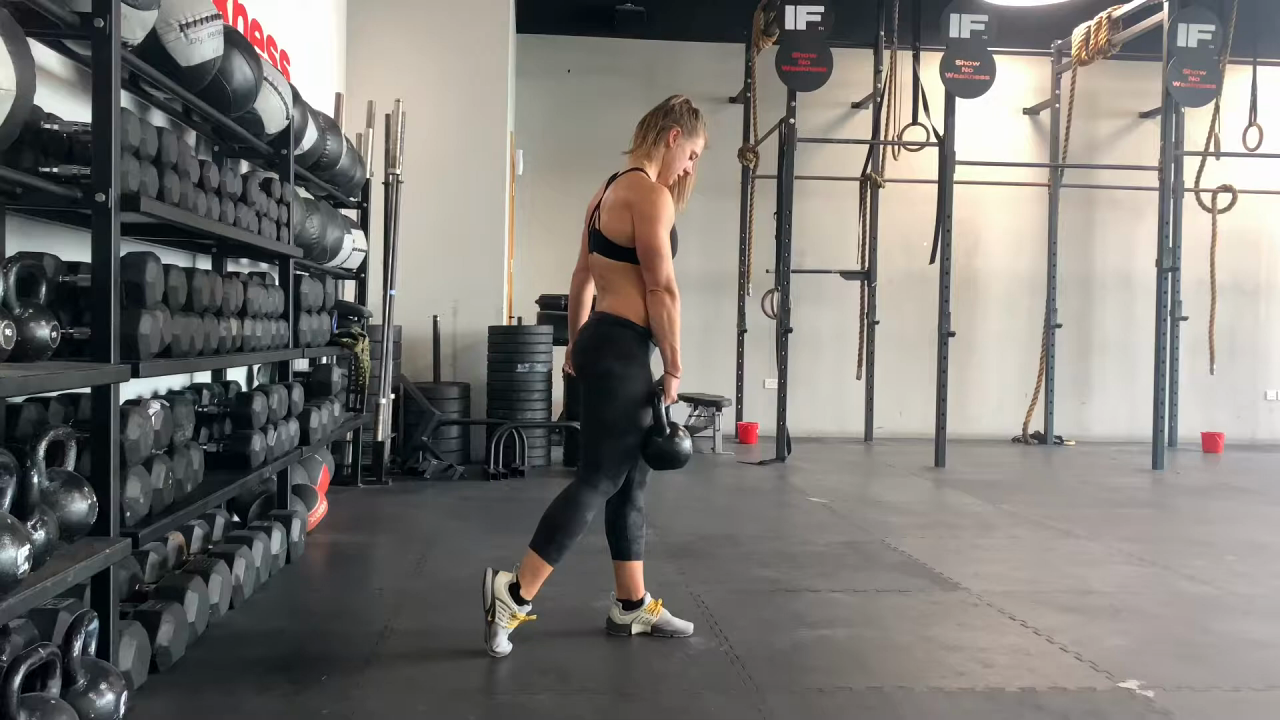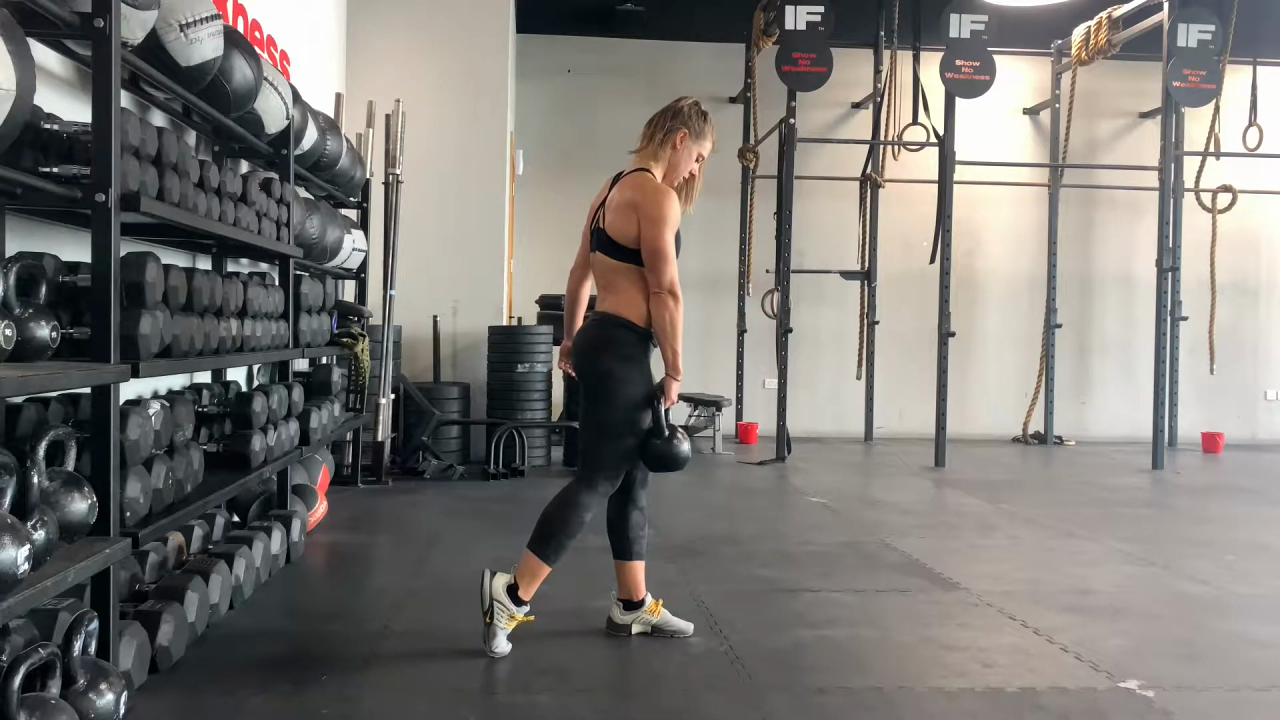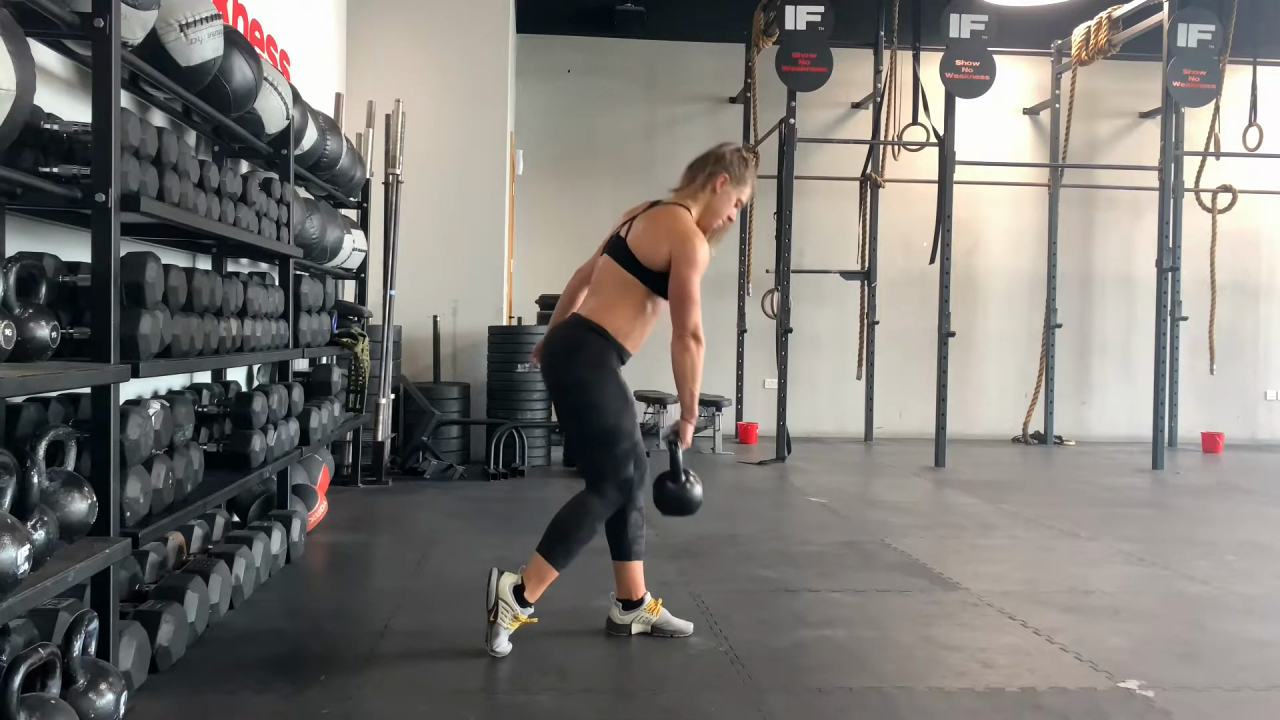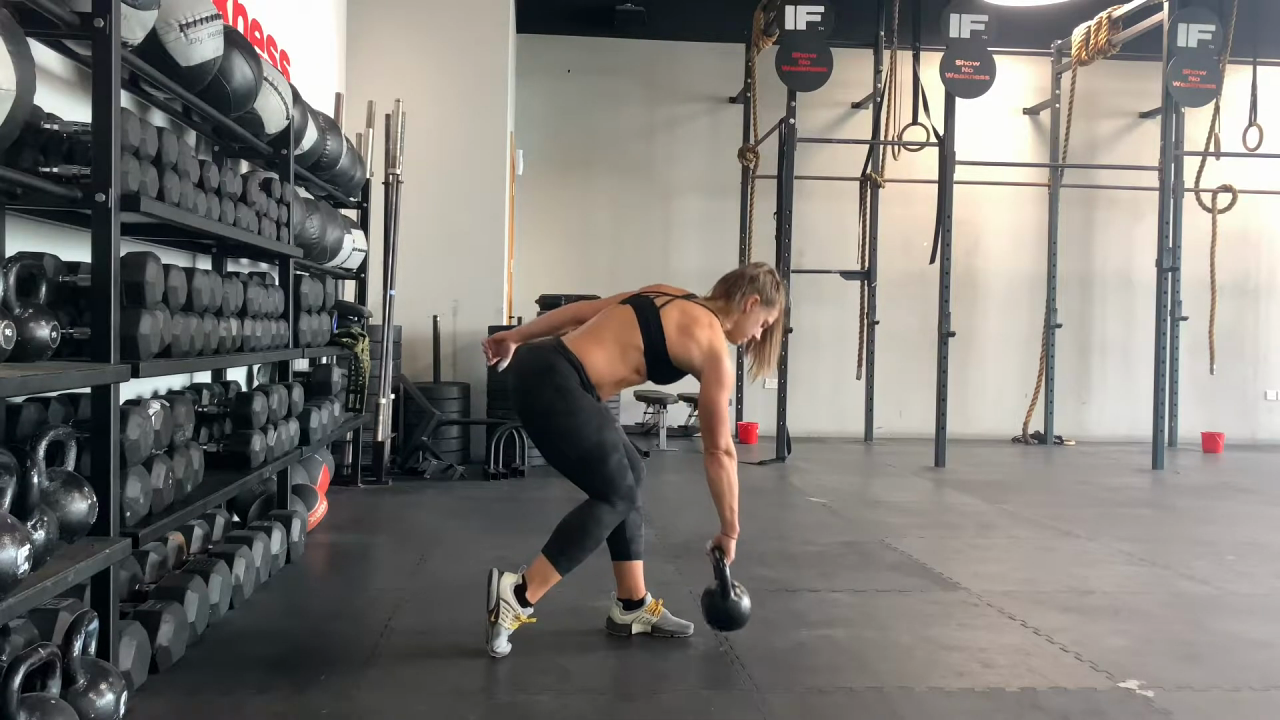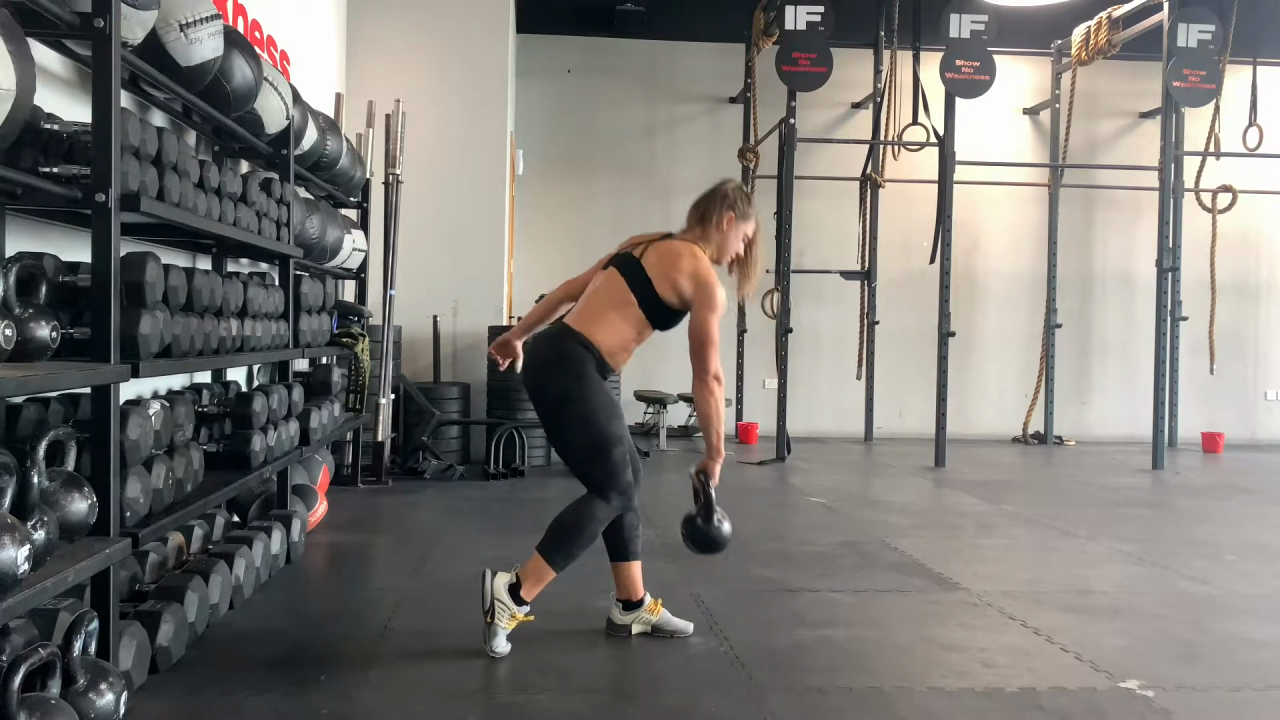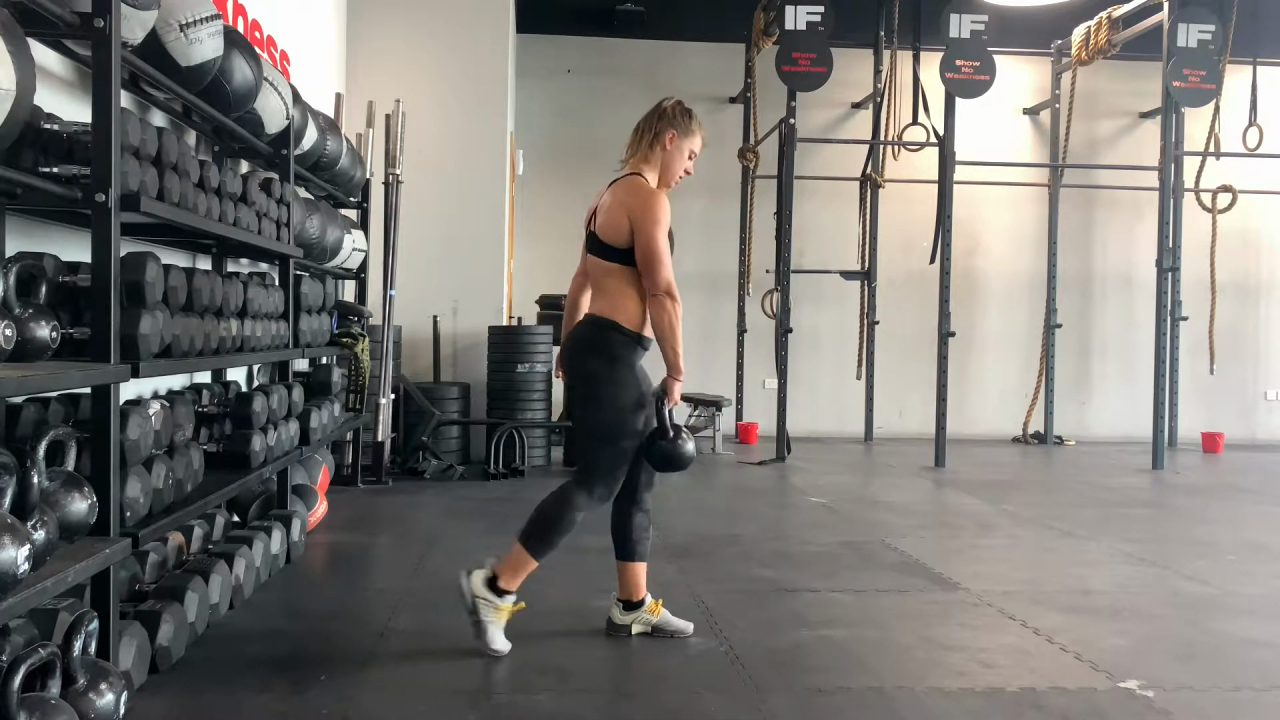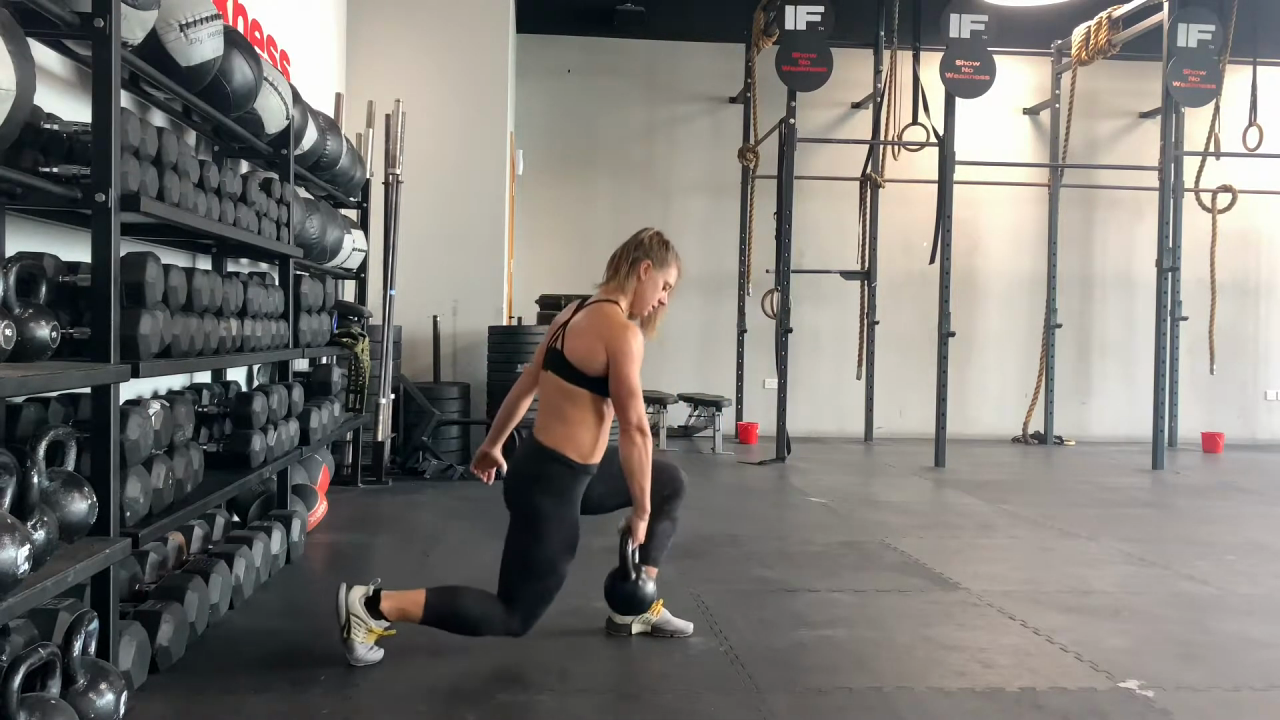
dt=0.7s
person 1, frame 1
left shoulder: (612, 189)
right shoulder: (651, 194)
left elbow: (582, 275)
right elbow: (661, 289)
left wrist: (576, 343)
right wrist: (673, 367)
left hip: (601, 342)
right hip: (622, 350)
left knee: (630, 480)
right knee: (599, 479)
left ankle: (631, 605)
right ankle: (512, 593)
person 1, frame 2
left shoulder: (615, 188)
right shoulder: (657, 196)
left elbow: (580, 272)
right elbow: (664, 291)
left wrist: (571, 338)
right wrist: (674, 370)
left hip: (601, 341)
right hip: (621, 352)
left knee: (631, 479)
right knee: (598, 480)
left ankle: (633, 605)
right ankle: (511, 593)
person 1, frame 3
left shoulder: (647, 213)
right shoulder: (688, 237)
left elbow: (584, 275)
right elbow: (688, 336)
left wrist: (552, 334)
right wrist: (688, 416)
left hip: (570, 347)
right hip: (587, 358)
left knee: (630, 475)
right knee: (609, 485)
left ankle: (632, 605)
right ankle: (516, 594)
person 1, frame 4
left shoulder: (669, 298)
right shoulder: (713, 349)
left elbow: (584, 310)
right elbow: (719, 451)
left wrist: (516, 337)
right wrist: (730, 530)
left hip: (542, 366)
right hip: (553, 383)
left knee: (628, 474)
right knee: (615, 494)
left ankle: (632, 606)
right ankle: (517, 596)
person 1, frame 5
left shoulder: (648, 243)
right shoulder: (702, 278)
left elbow: (574, 287)
right elbow: (708, 378)
left wrist: (518, 334)
right wrist: (715, 456)
left hip: (552, 354)
right hip: (571, 370)
left knee: (624, 479)
right knee: (610, 491)
left ankle: (631, 607)
right ankle: (511, 595)
person 1, frame 6
left shoulder: (614, 194)
right shoulder: (647, 198)
left elbow: (582, 281)
right elbow: (662, 293)
left wrist: (569, 347)
right wrist: (677, 373)
left hip: (604, 351)
right hip: (609, 356)
left knee: (638, 478)
right knee: (595, 482)
left ankle: (633, 606)
right ankle: (494, 590)
person 1, frame 7
left shoulder: (575, 313)
right shoulder: (621, 331)
left elbow: (525, 386)
right elbow: (634, 428)
left wrist: (492, 445)
right wrist: (640, 512)
left hip: (558, 467)
right hip: (552, 484)
left knee: (670, 485)
right knee: (514, 616)
left ankle: (634, 609)
right ankle: (371, 607)
